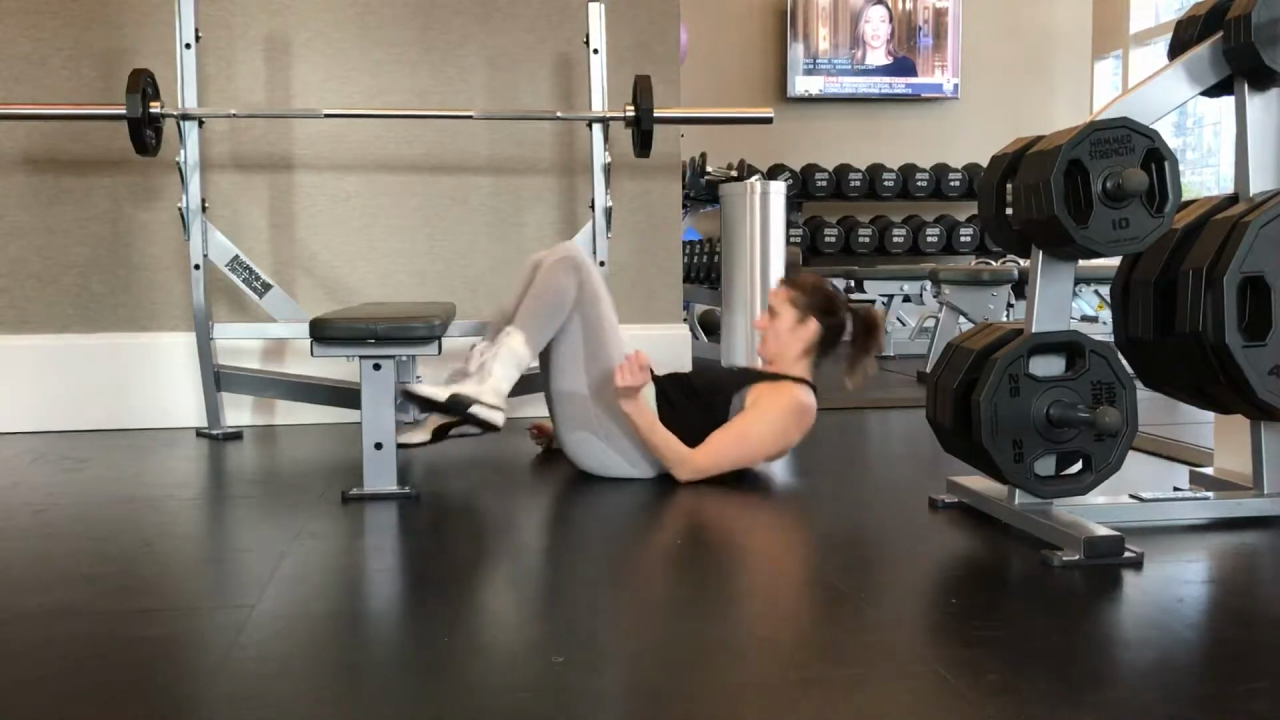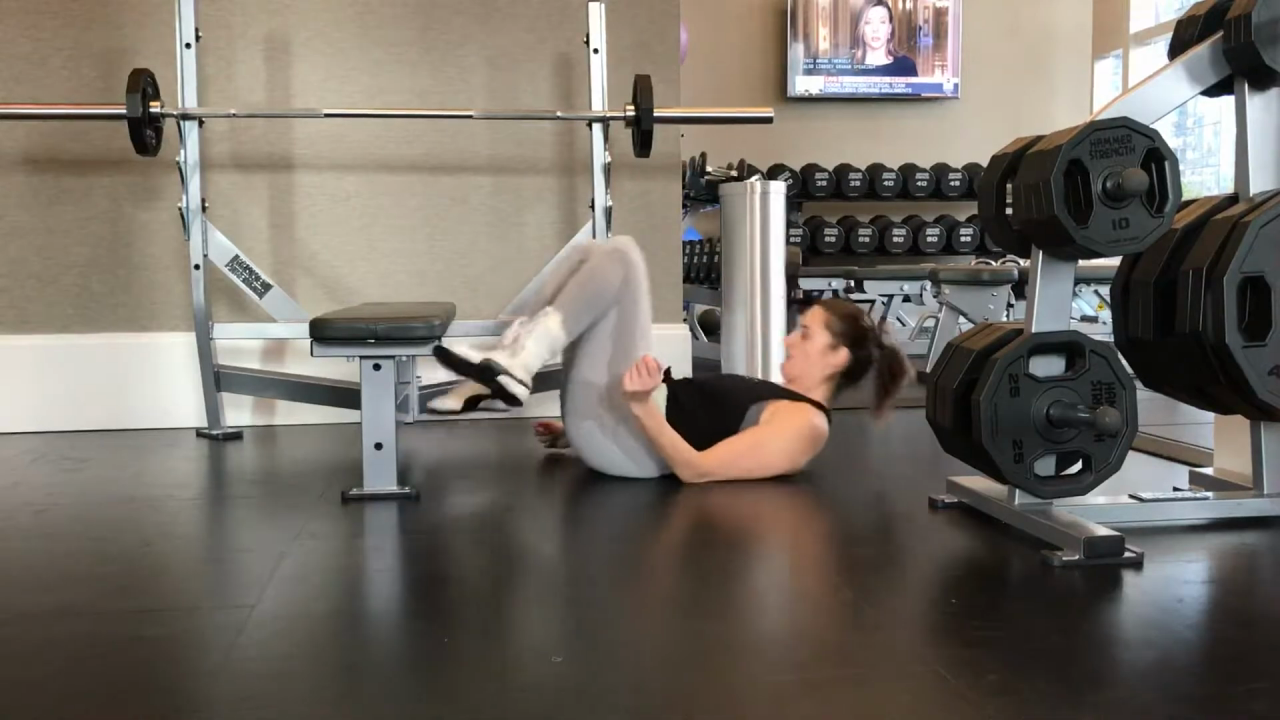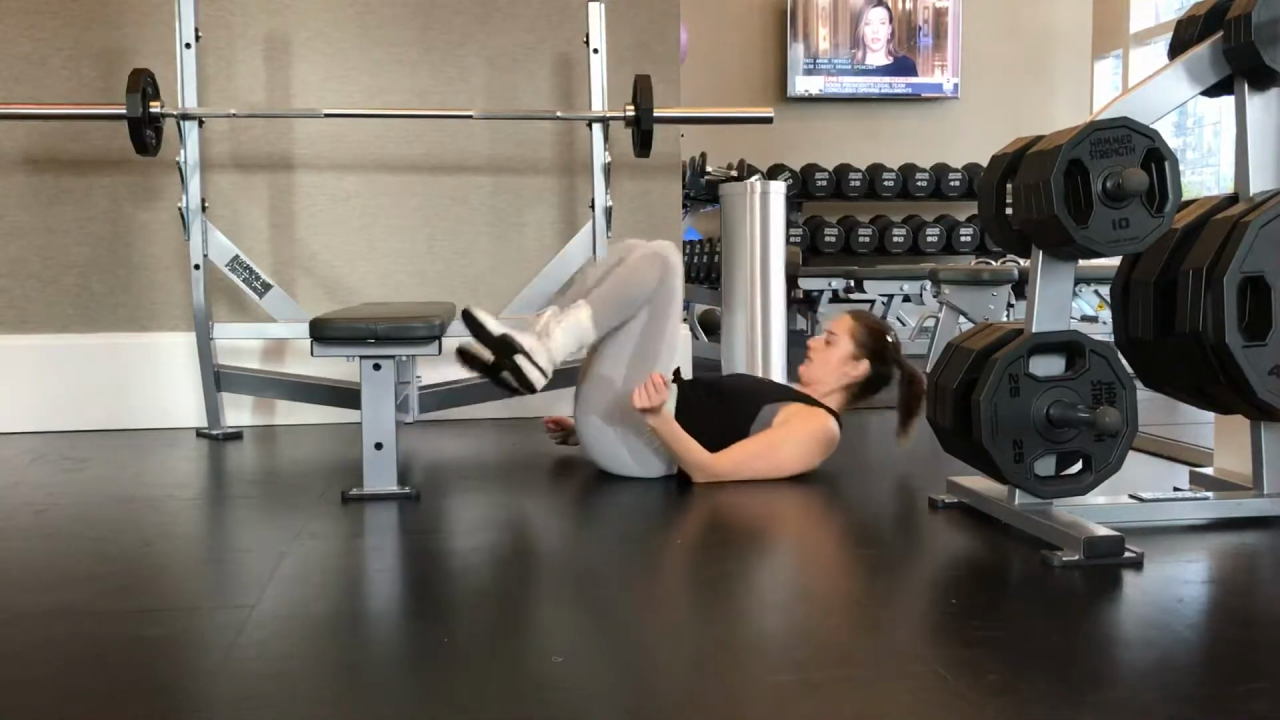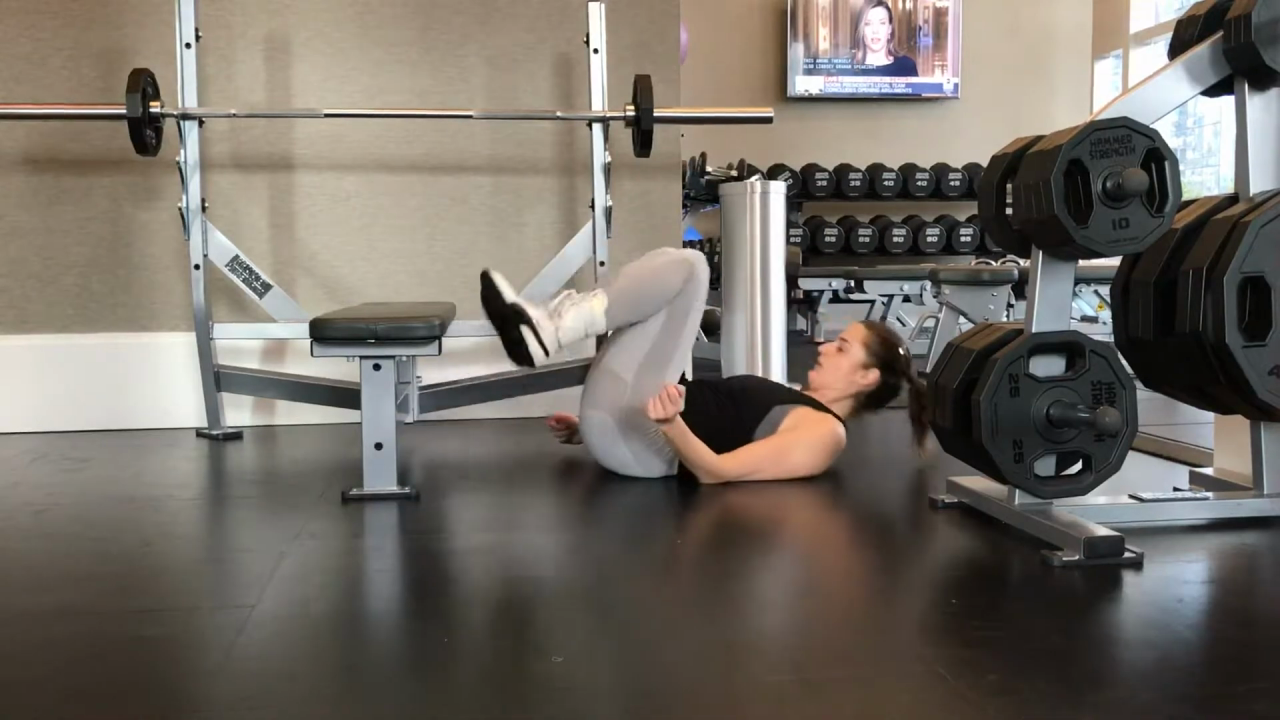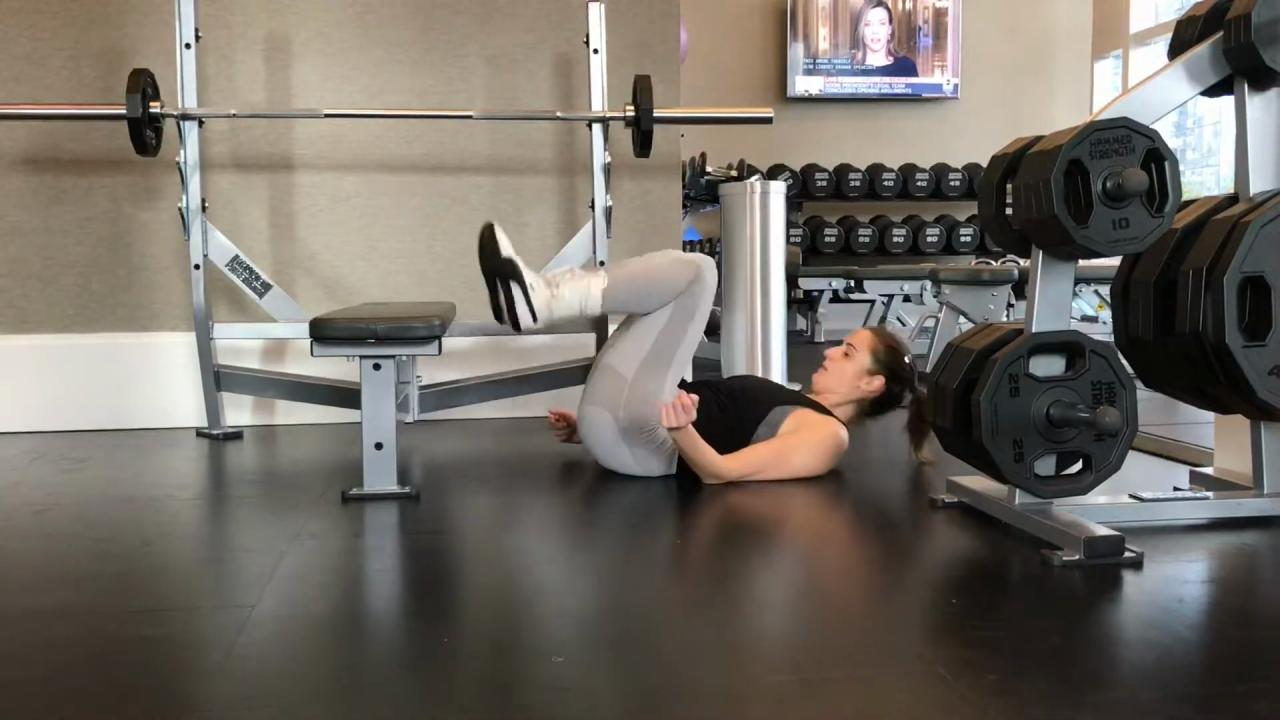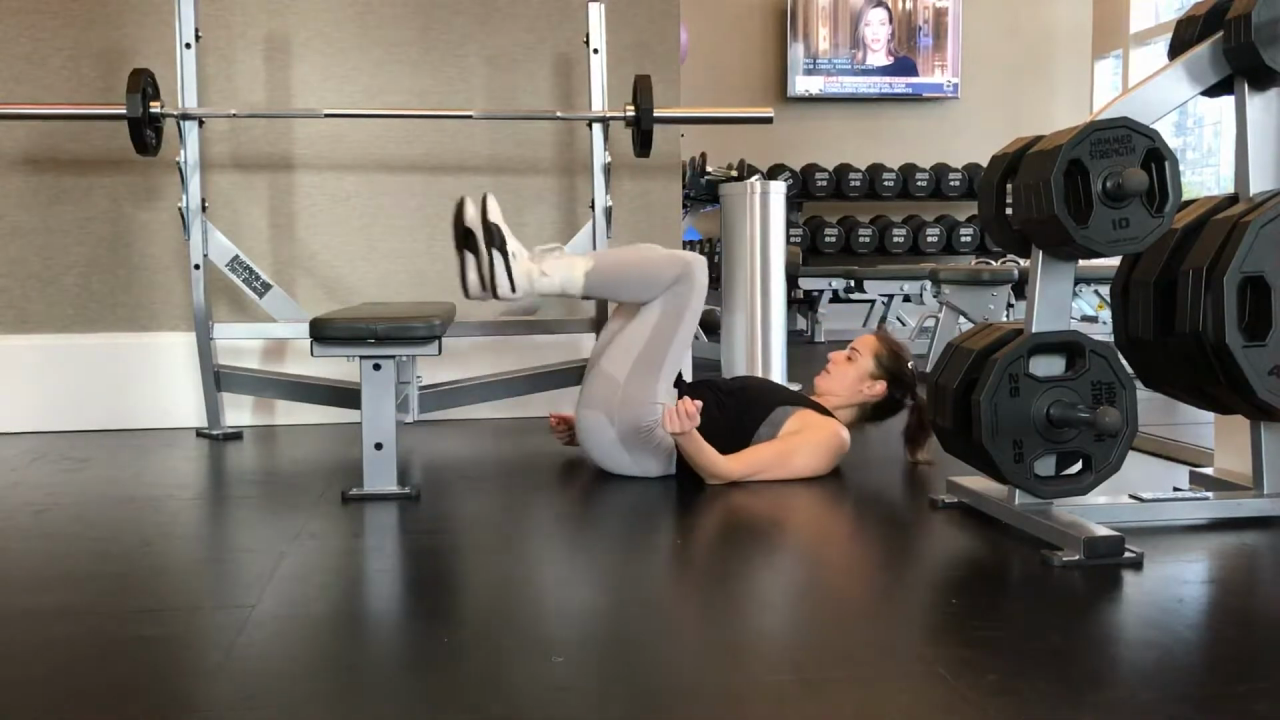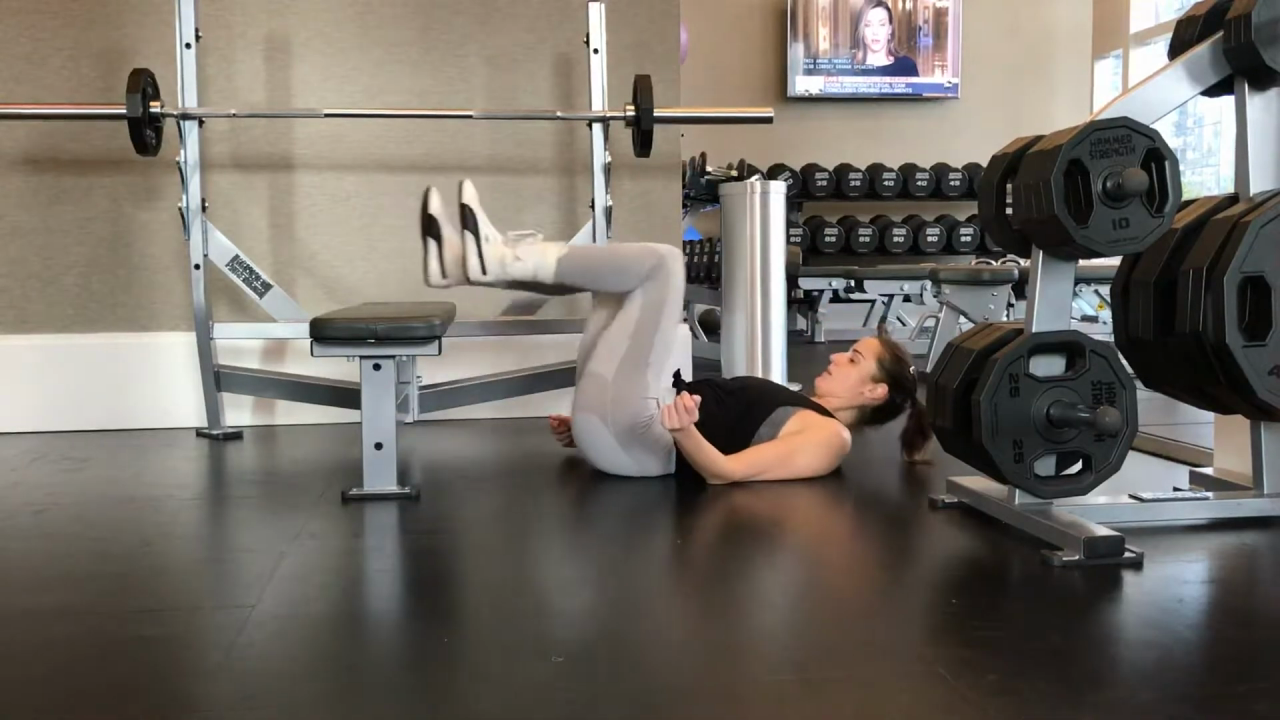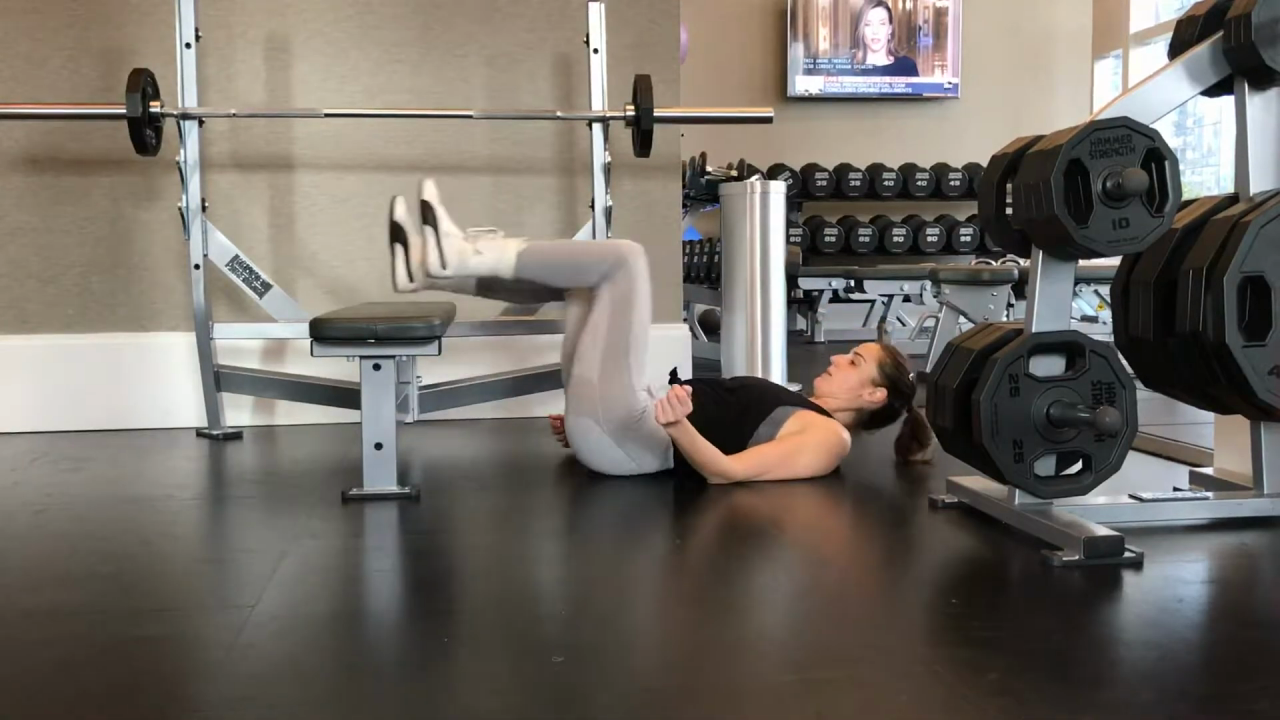
dt=0.1s
person 1, frame 1
left shoulder: (793, 403)
right shoulder: (769, 380)
left elbow: (688, 466)
left wrist: (632, 406)
left hip: (622, 444)
right hip: (615, 425)
left knee: (569, 262)
right knee: (554, 264)
left ankle: (484, 391)
right ankle: (474, 387)
person 1, frame 2
left shoulder: (806, 427)
right shoulder: (779, 401)
left elbow: (694, 468)
left wrist: (641, 406)
left hip: (623, 438)
right hip: (606, 421)
left knee: (618, 257)
right knee: (598, 257)
left ankle: (509, 365)
right ankle: (504, 366)
person 1, frame 3
left shoulder: (818, 429)
right shoulder: (795, 402)
left elbow: (708, 469)
left wrist: (654, 417)
left hip: (632, 438)
right hip: (616, 421)
left knee: (659, 261)
right knee: (637, 257)
left ankle: (539, 355)
right ankle: (533, 350)
person 1, frame 4
left shoulder: (823, 434)
right shoulder: (799, 407)
left elbow: (716, 470)
left wrist: (673, 428)
left hip: (633, 434)
right hip: (618, 421)
left knee: (686, 266)
right knee: (679, 270)
left ankle: (544, 332)
right ankle: (545, 325)
person 1, frame 5
left shoulder: (826, 436)
right shoulder: (798, 409)
left elbow: (720, 471)
left wrist: (680, 430)
right wrist: (589, 422)
left hip: (632, 436)
right hip: (619, 417)
left knee: (696, 271)
right knee: (688, 274)
left ankle: (538, 302)
right ankle: (536, 298)
person 1, frame 6
left shoulder: (828, 437)
right shoulder: (802, 411)
left elbow: (723, 472)
left wrist: (685, 434)
right wrist: (589, 424)
left hip: (628, 438)
right hip: (619, 426)
left knee: (689, 270)
right knee: (652, 269)
left ankle: (523, 275)
right ankle: (503, 277)
person 1, frame 7
left shoulder: (828, 437)
right shoulder: (796, 411)
left elbow: (724, 471)
left wrist: (684, 430)
right wrist: (585, 424)
left hip: (623, 438)
right hip: (617, 426)
left knee: (662, 263)
right knee: (627, 271)
left ankle: (499, 259)
right ankle: (465, 260)
person 1, frame 8
left shoulder: (828, 438)
right shoulder: (799, 415)
left elbow: (725, 470)
left wrist: (676, 429)
right wrist: (586, 425)
left hip: (620, 438)
right hip: (615, 430)
left knee: (623, 259)
right knee: (591, 278)
left ankle: (461, 255)
right ankle: (431, 265)
